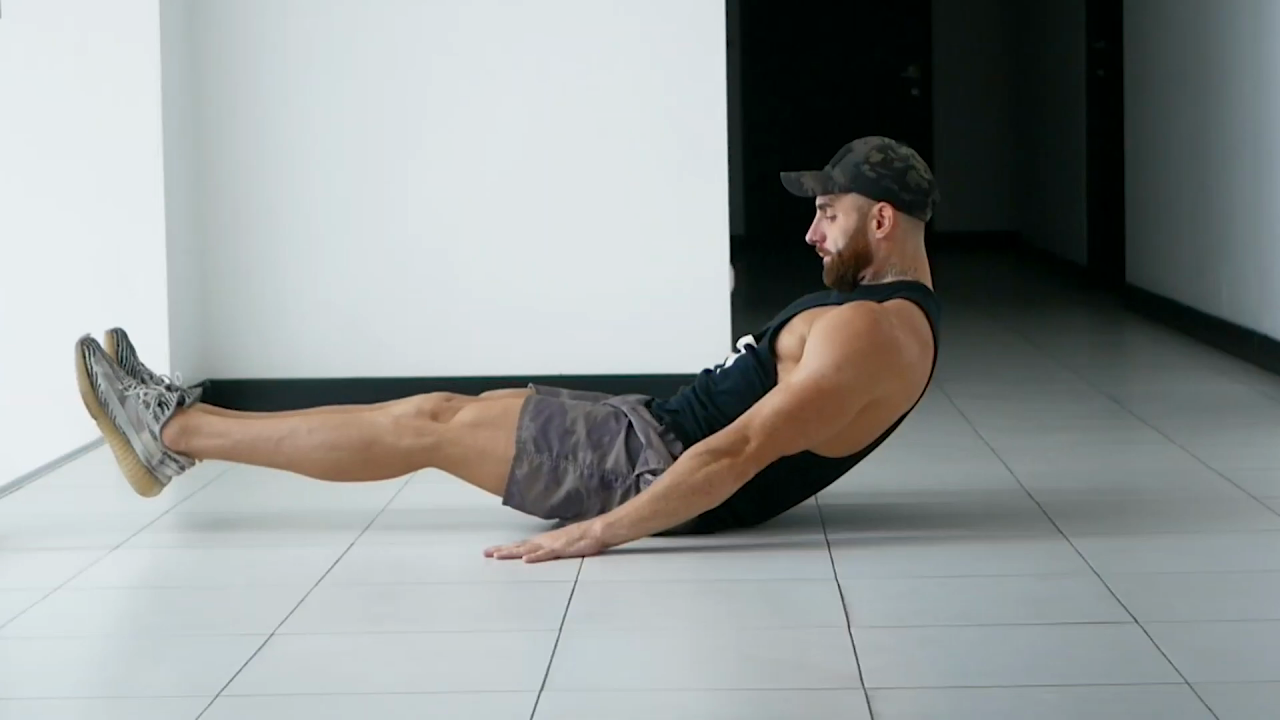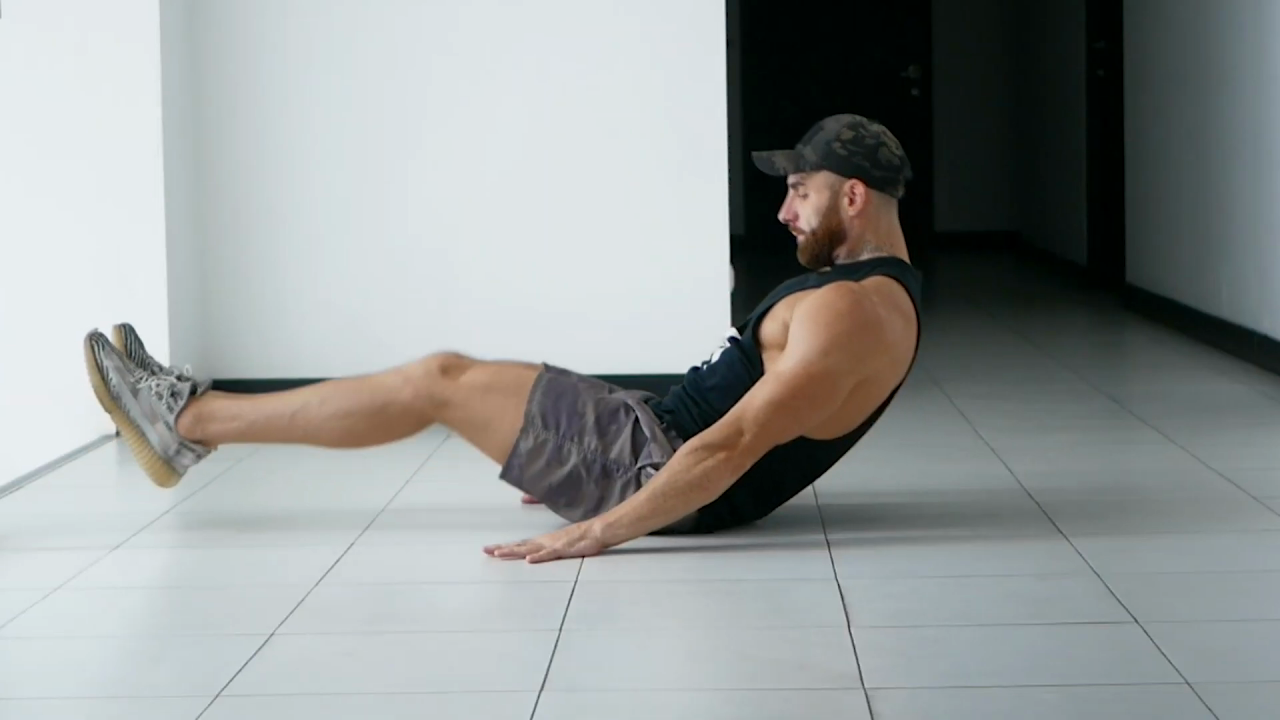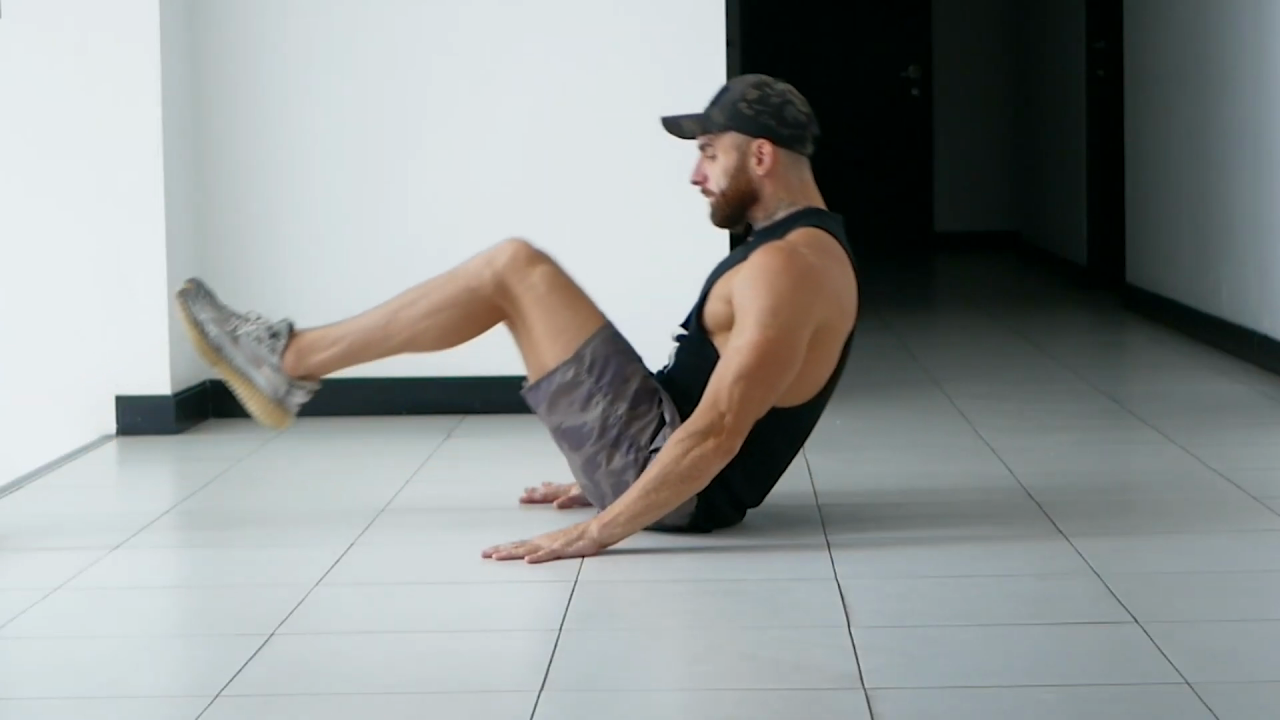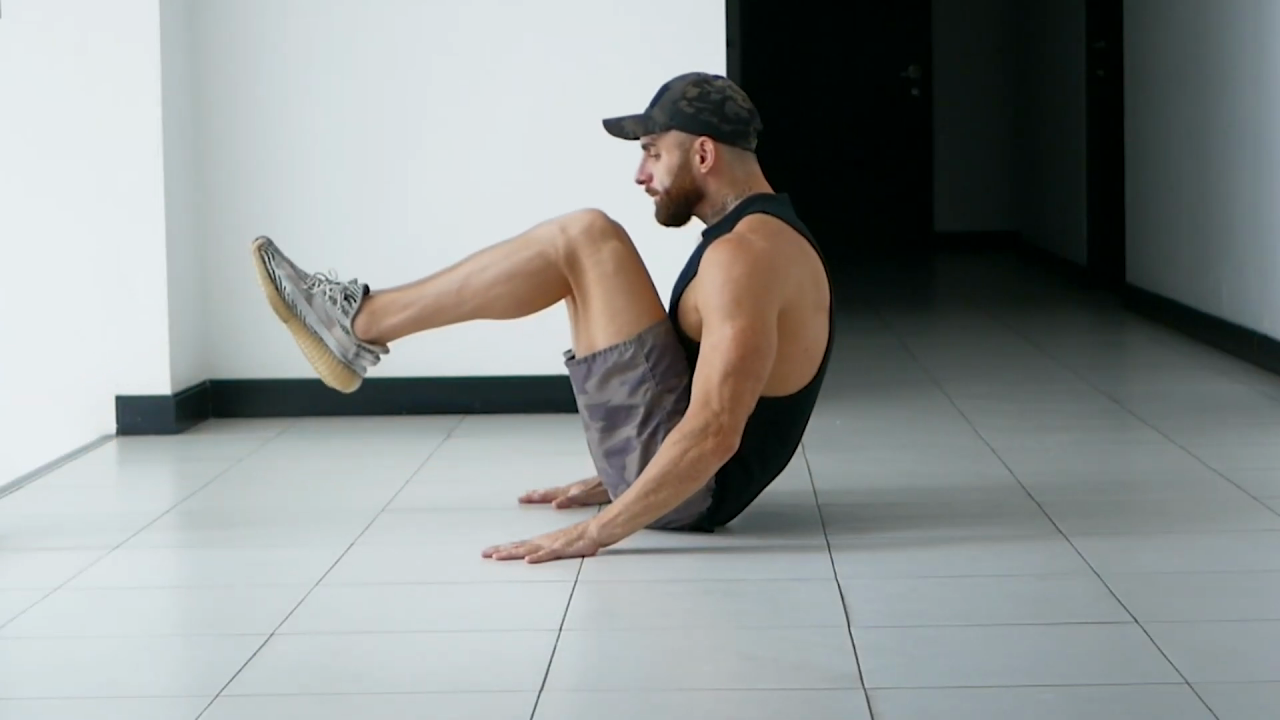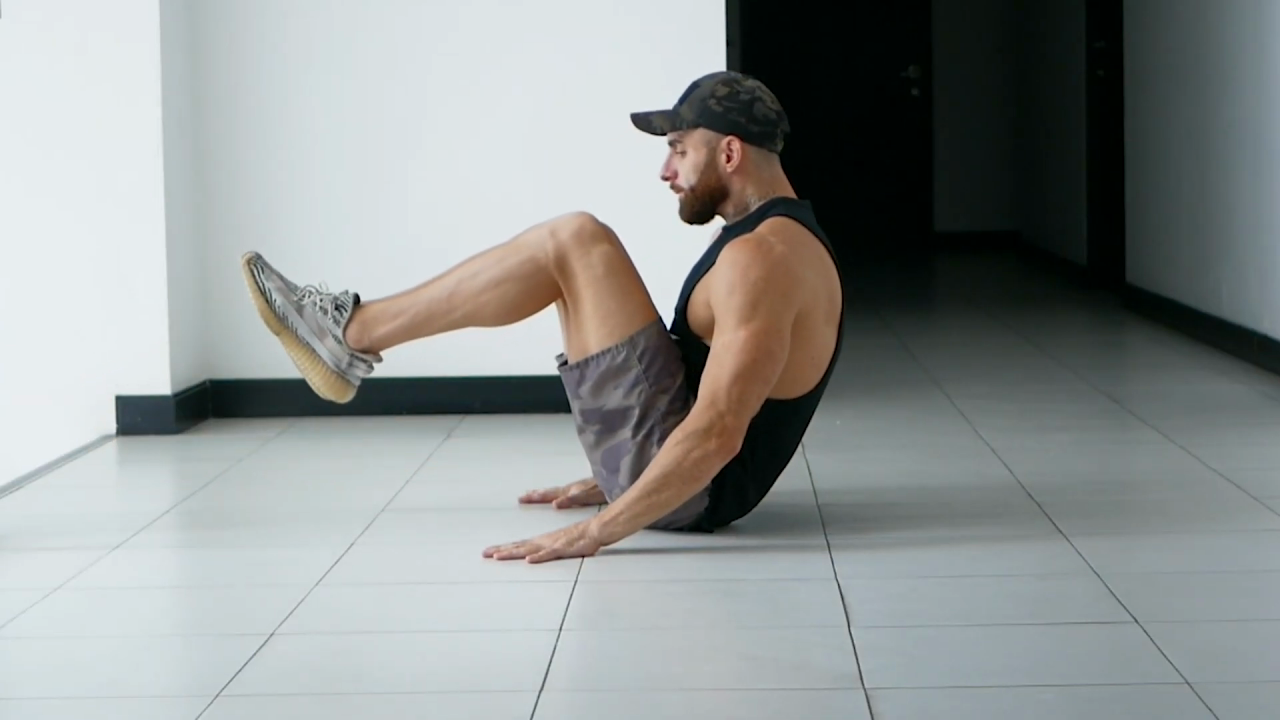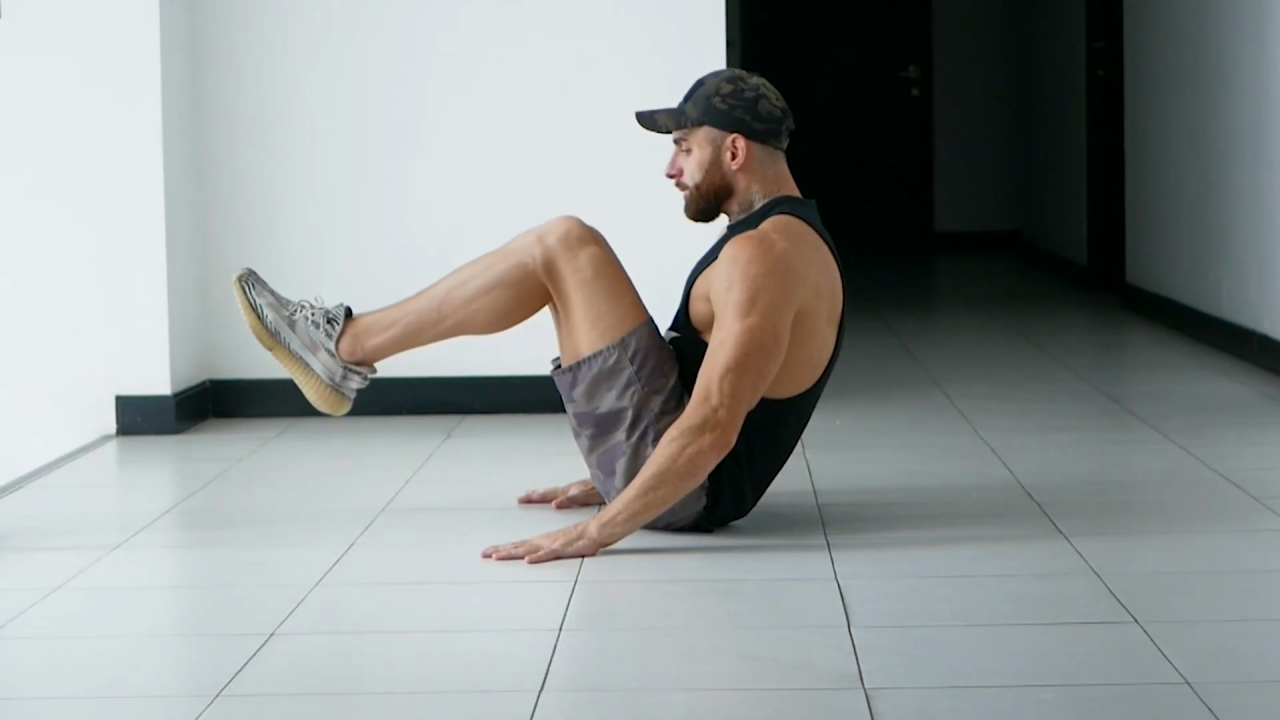
dt=0.2s
person 1, frame 1
left shoulder: (870, 333)
right shoulder: (887, 311)
left elbow: (737, 455)
left wrist: (600, 531)
right wrist: (606, 493)
left hip: (656, 461)
right hip: (662, 435)
left knee: (428, 424)
right knee: (442, 415)
left ankle: (175, 431)
right ankle: (182, 424)
person 1, frame 2
left shoulder: (853, 311)
right shoulder: (869, 290)
left elbow: (733, 447)
left wrist: (599, 531)
right wrist: (600, 471)
left hip: (657, 464)
right hip: (662, 439)
left knee: (440, 380)
right knee: (453, 378)
left ankle: (189, 420)
right ankle: (195, 415)
person 1, frame 3
left shoulder: (785, 267)
right shoulder: (803, 246)
left elbow: (717, 431)
left wrist: (597, 531)
right wrist: (601, 471)
left hip: (672, 484)
right hip: (670, 455)
left knee: (515, 266)
right knee: (517, 284)
left ankle: (289, 361)
right ankle: (293, 361)
person 1, frame 4
left shoulder: (742, 255)
right shoulder: (763, 232)
left elbow: (713, 434)
left wrist: (598, 533)
right wrist: (613, 478)
left hip: (689, 486)
right hip: (687, 471)
left knee: (587, 236)
right knee: (577, 247)
left ankle: (361, 323)
right ankle: (368, 322)
person 1, frame 5
left shoulder: (761, 257)
right shoulder: (777, 236)
left elbow: (716, 434)
left wrist: (598, 532)
right wrist: (612, 476)
left hip: (690, 487)
right hip: (680, 466)
left knee: (575, 240)
right knee: (567, 250)
left ankle: (352, 332)
right ankle: (356, 332)
person 1, frame 6
left shoulder: (763, 255)
right shoulder: (783, 237)
left elbow: (712, 428)
left wrist: (597, 532)
right wrist: (611, 478)
left hip: (687, 487)
right hip: (683, 469)
left knee: (565, 244)
right knee: (561, 255)
left ankle: (345, 346)
right ankle: (349, 344)
